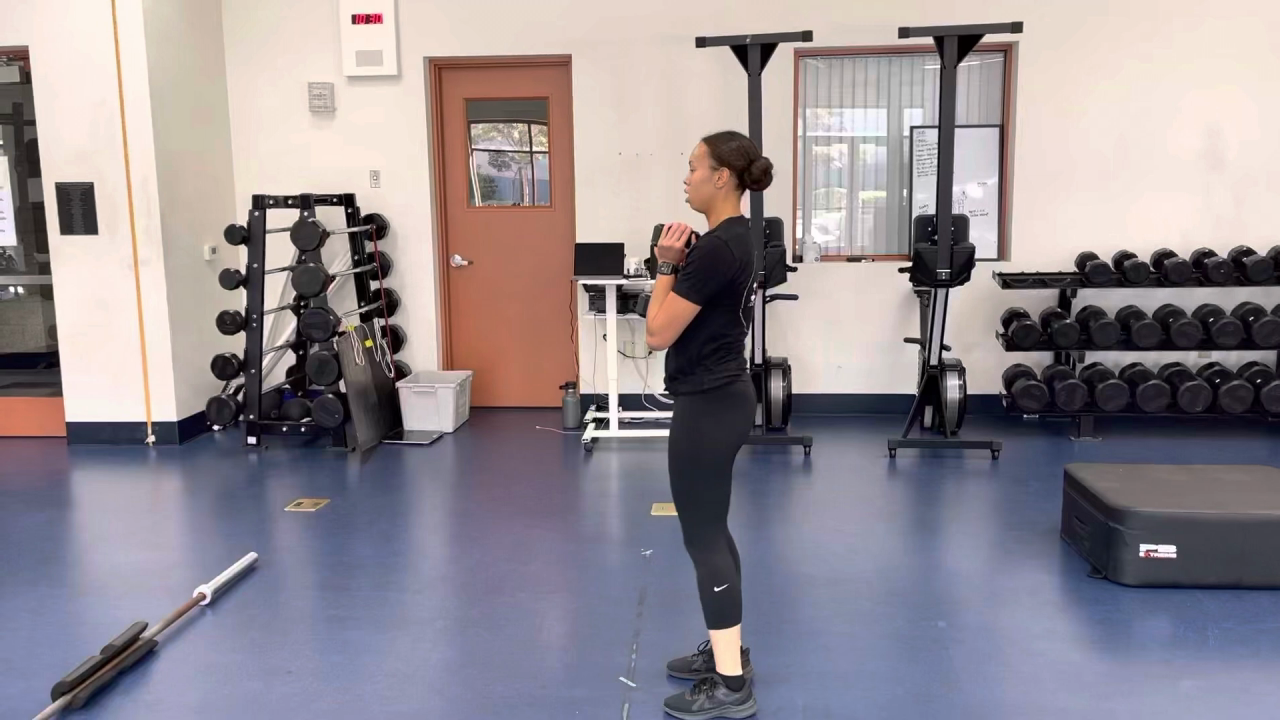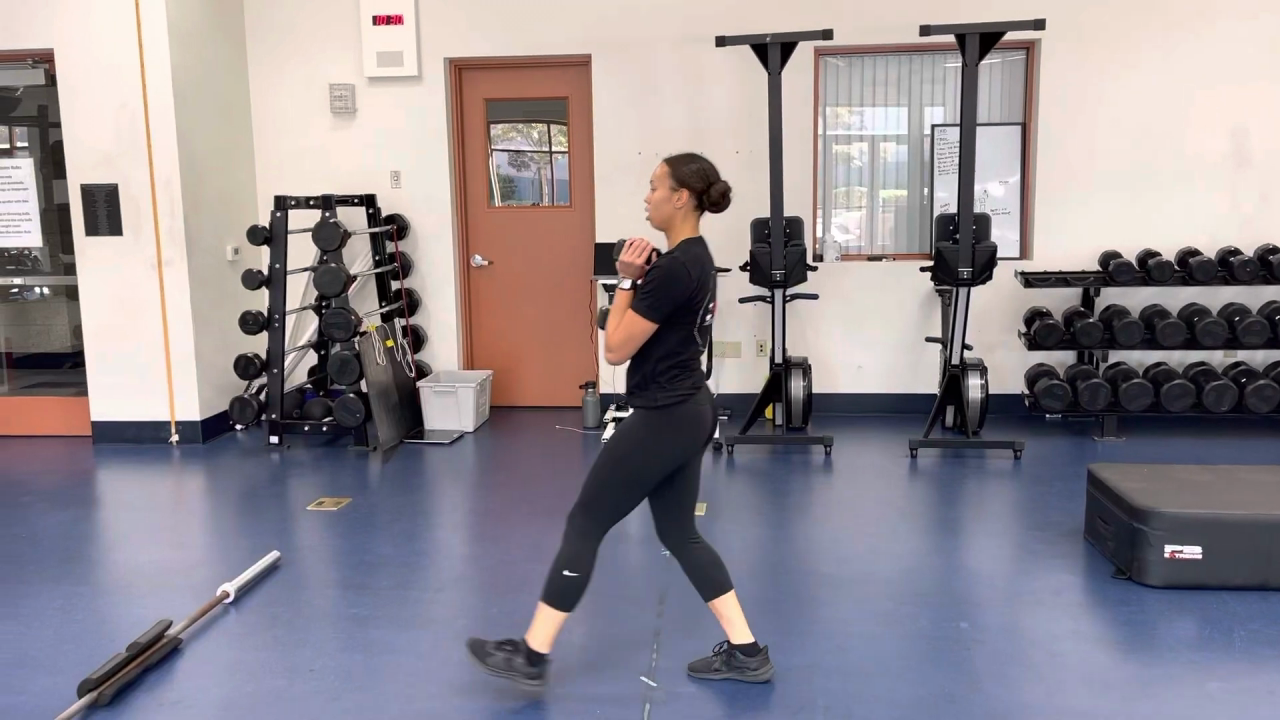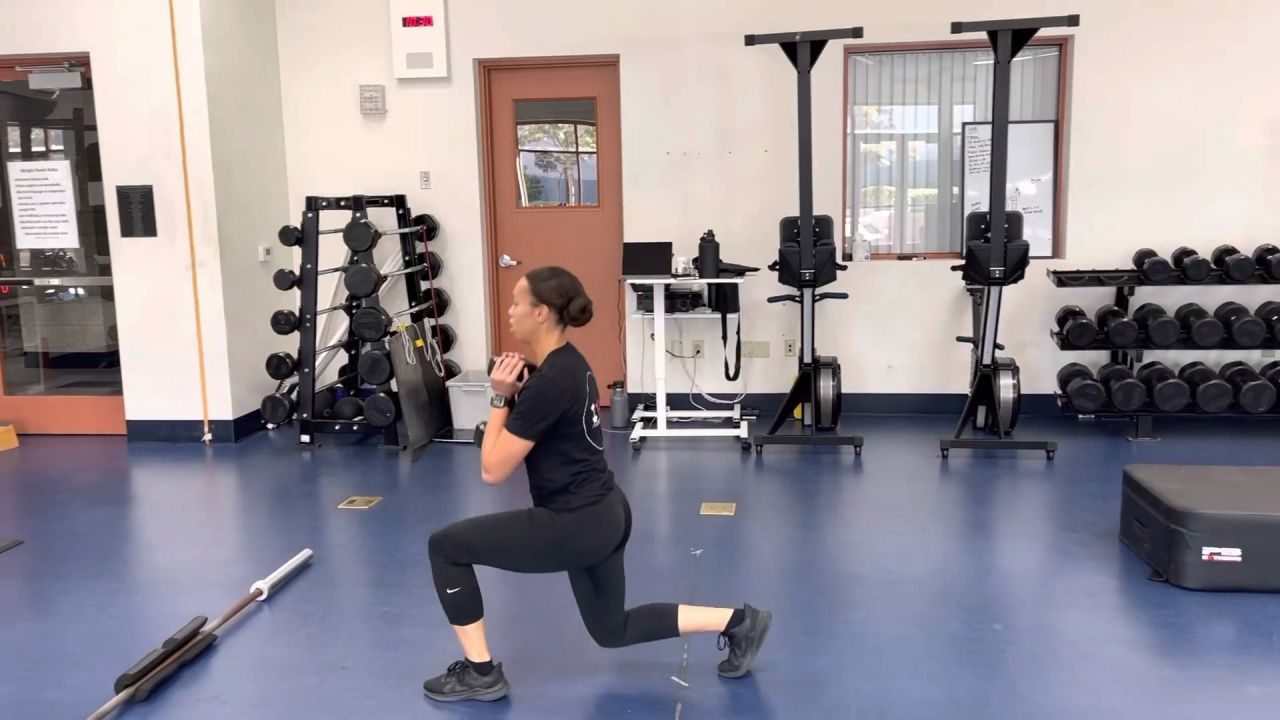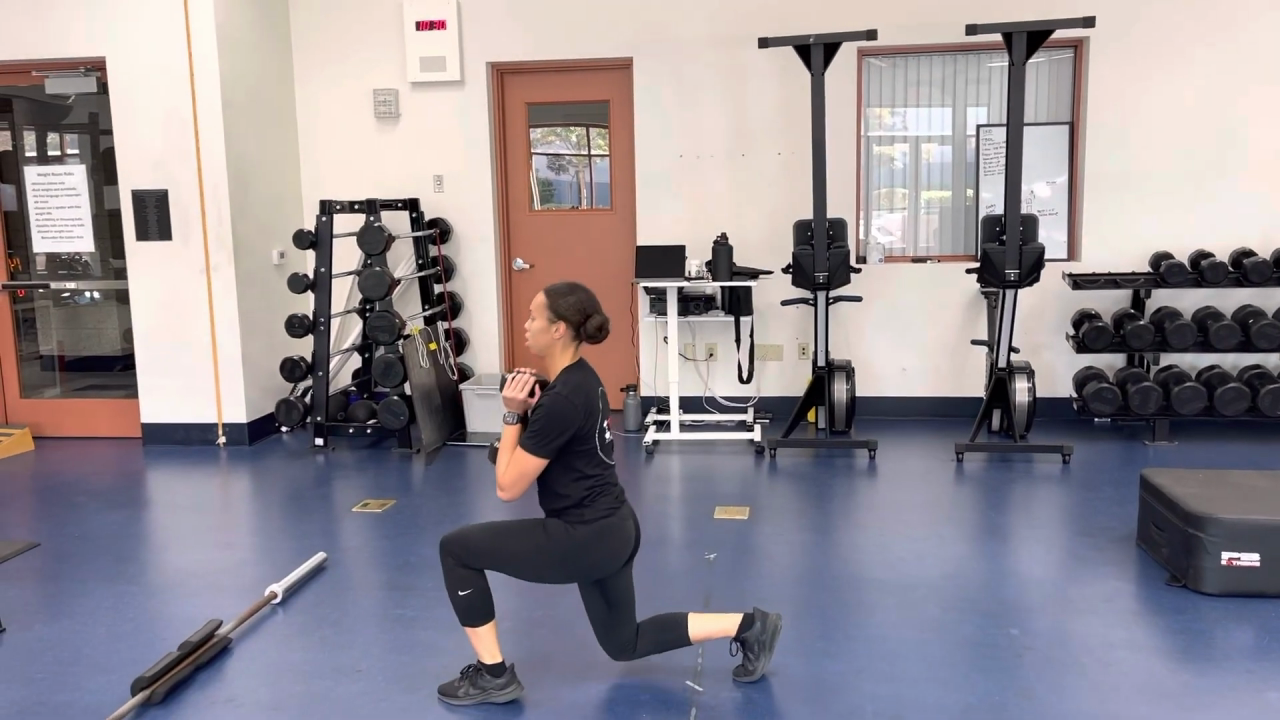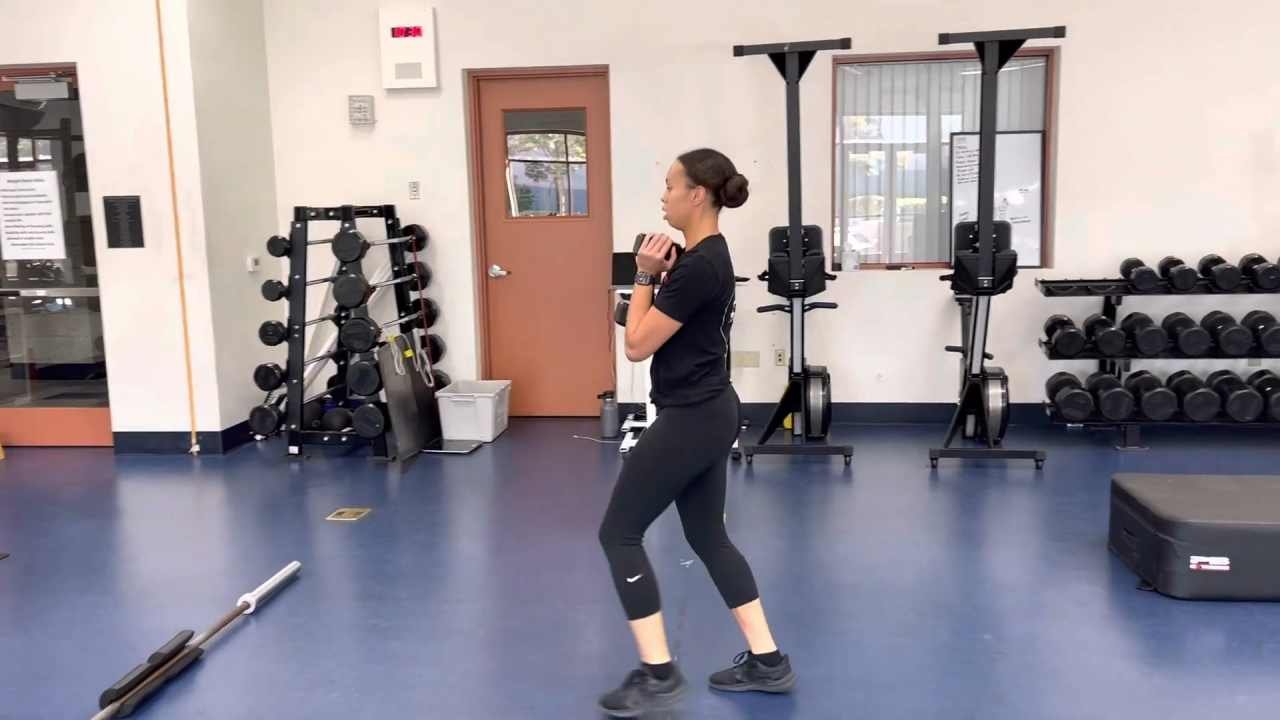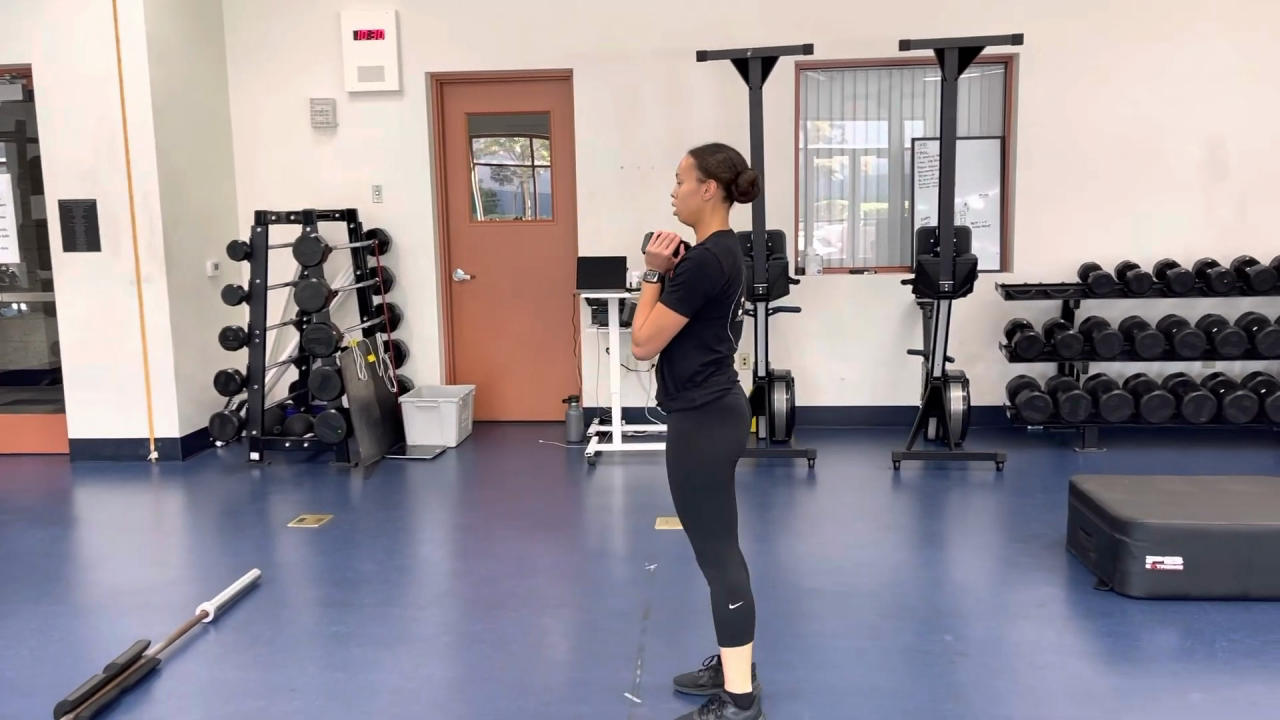
dt=0.7s
person 1, frame 1
left shoulder: (717, 247)
right shoulder: (733, 238)
left elbow: (658, 333)
left wrist: (666, 266)
right wrist: (679, 263)
left hip: (708, 405)
right hip: (723, 396)
left knee: (704, 538)
right knee: (711, 529)
right ankle: (726, 654)
person 1, frame 2
left shoulder: (675, 268)
right shoulder: (694, 258)
left elbow: (616, 350)
left wrist: (626, 281)
right wrist: (639, 280)
left hip: (663, 419)
right hip: (690, 412)
left knee: (585, 525)
right knee: (679, 533)
left ankle: (528, 655)
right ankle: (746, 651)
person 1, frame 3
left shoulder: (549, 382)
right shoulder: (567, 364)
left elbow: (494, 470)
left wrist: (500, 398)
right wrist: (514, 396)
left hip: (575, 524)
right hip: (605, 515)
left knee: (445, 546)
right knee: (612, 628)
left ankle: (480, 671)
right ankle: (738, 623)
person 1, frame 4
left shoulder: (561, 399)
right shoulder: (580, 379)
left elbow: (509, 487)
left wrist: (513, 416)
right wrist: (528, 415)
left hip: (586, 536)
right hip: (611, 529)
left knee: (457, 549)
right knee: (623, 642)
left ankle: (492, 675)
right ankle: (750, 627)
person 1, frame 5
left shoulder: (697, 265)
right shoulder: (707, 256)
left elbow: (637, 346)
right elbow: (669, 326)
left wrist: (645, 276)
right wrist: (661, 275)
left hip: (689, 419)
right hip: (713, 412)
left knee: (619, 533)
right knee: (708, 539)
left ankle: (658, 673)
right ankle: (767, 661)
person 1, frame 6
left shoulder: (704, 260)
right shoulder: (722, 251)
left elbow: (644, 343)
left wrist: (653, 274)
right wrist: (670, 272)
left hip: (702, 420)
right hip: (717, 410)
left knee: (716, 554)
right knee: (718, 547)
right ankle: (734, 669)
